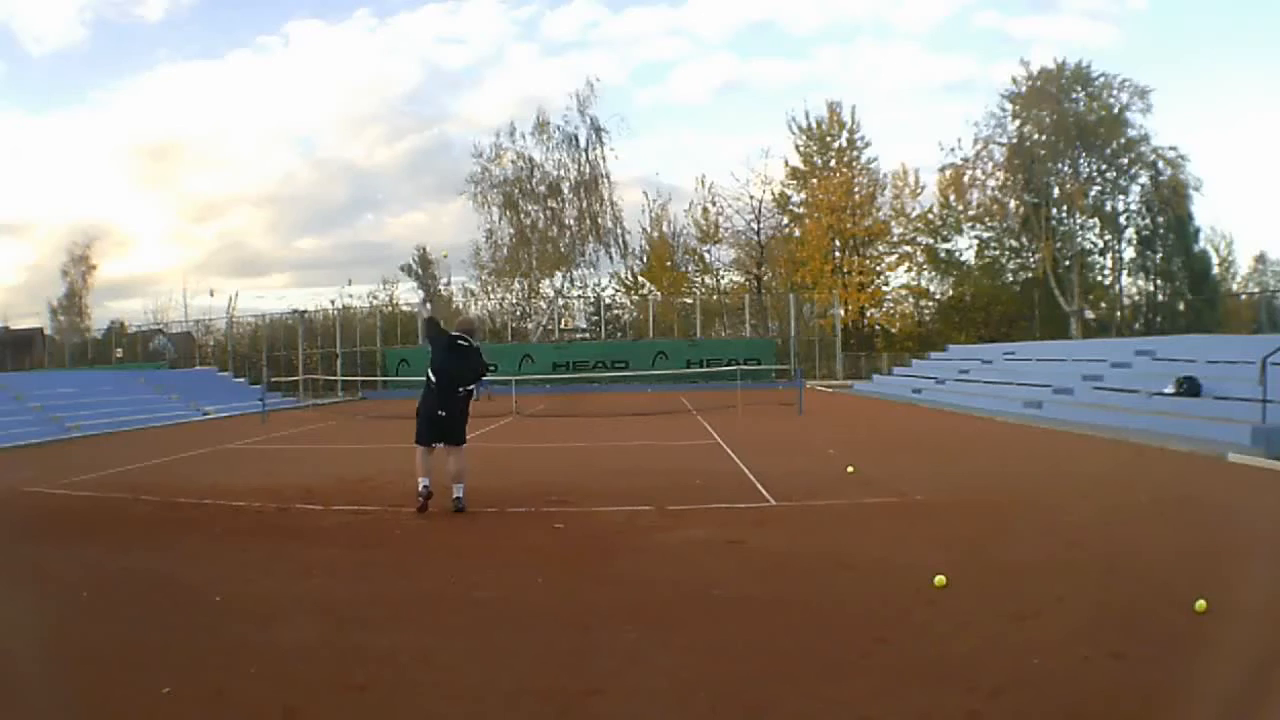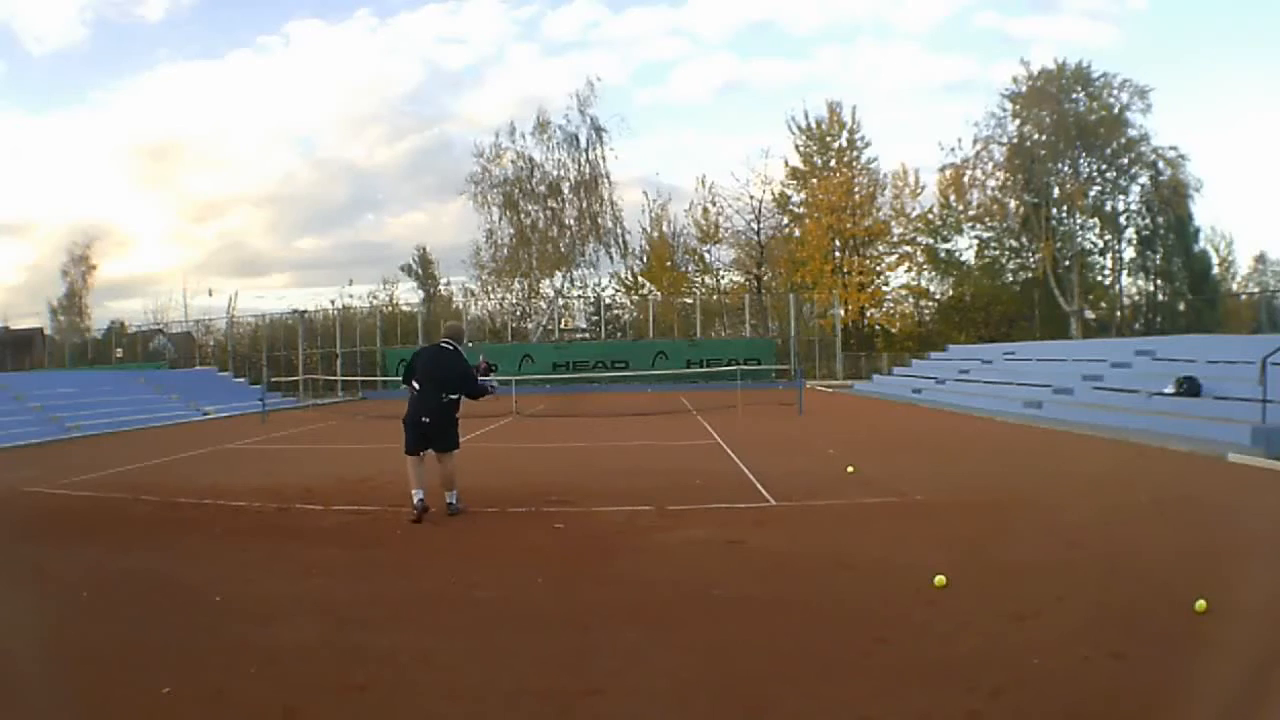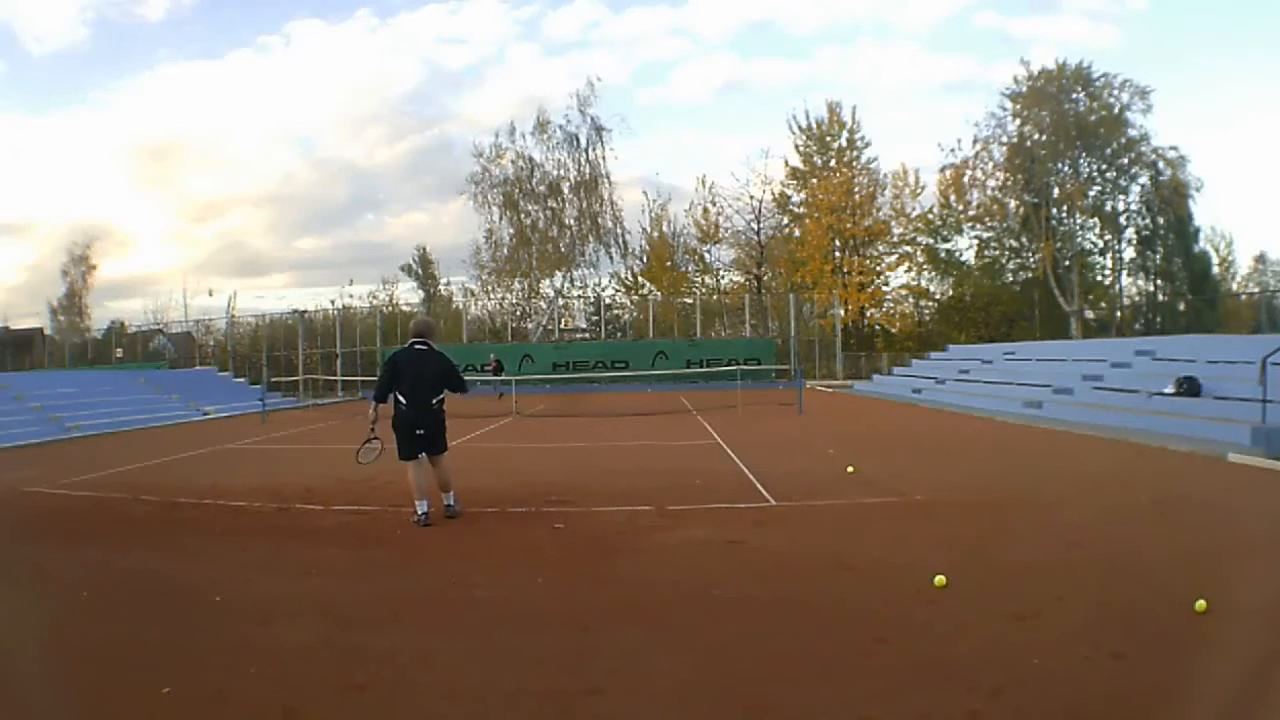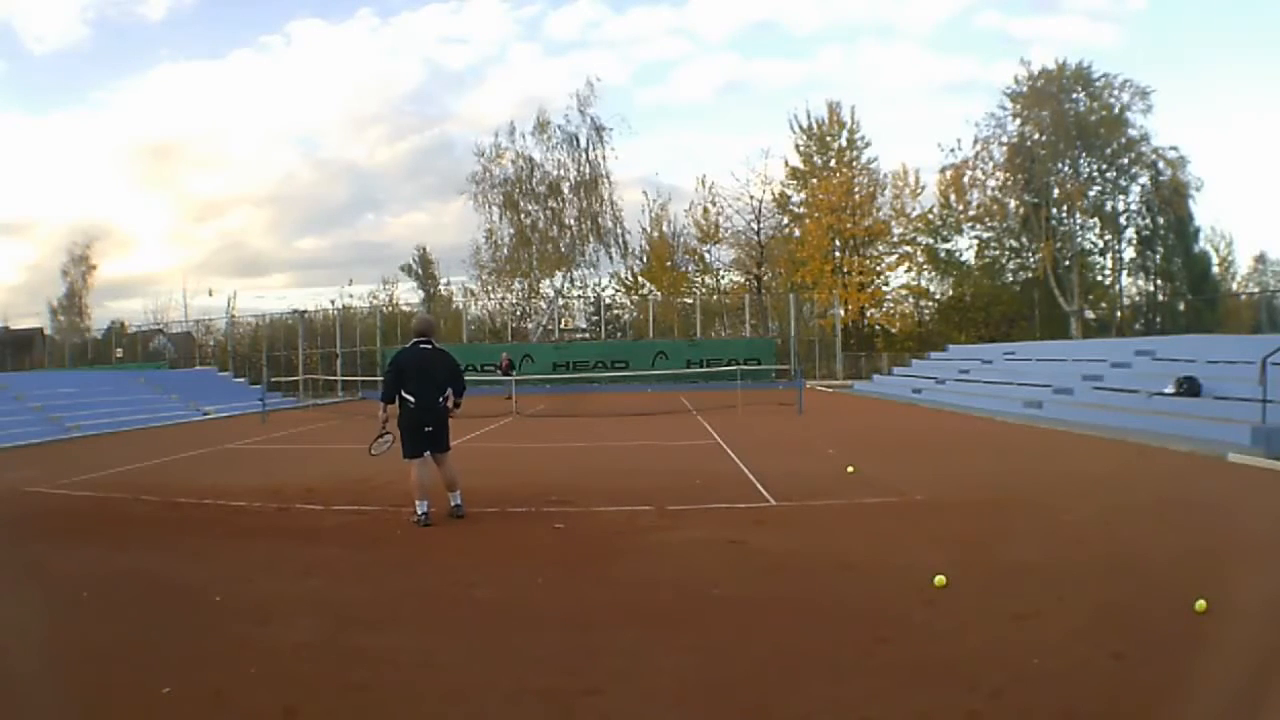
dt=0.5s
person 1, frame 1
left shoulder: (444, 342)
right shoulder: (475, 356)
left elbow: (432, 330)
right elbow: (481, 372)
left wrist: (429, 316)
left hip: (431, 406)
right hip: (457, 409)
left knee: (424, 448)
right knee: (455, 451)
left ankle: (424, 487)
right ankle: (458, 497)
person 1, frame 2
left shoulder: (423, 352)
right shoulder: (462, 363)
left elbow: (407, 374)
right elbow: (473, 391)
left wrist: (414, 387)
right wrist: (489, 389)
left hip: (416, 413)
right hip: (443, 416)
left knee: (415, 457)
right knee: (445, 458)
left ankle: (418, 501)
right ankle: (451, 502)
person 1, frame 3
left shoulder: (397, 357)
right shoulder: (441, 359)
left elbow: (384, 385)
right elbow: (457, 384)
left wrist: (374, 408)
right wrist: (464, 388)
left hip: (406, 419)
right hip: (433, 418)
left knee: (414, 464)
right knee: (438, 461)
left ankle: (422, 512)
right ankle: (450, 504)
person 1, frame 4
left shoulder: (402, 357)
right shoulder: (445, 357)
left elbow: (390, 385)
right elbow: (458, 385)
left wrist: (384, 410)
right wrist: (455, 404)
left hip: (412, 417)
right hip: (438, 416)
left knee: (417, 463)
right knee: (444, 460)
left ankle: (422, 512)
right ankle: (456, 504)
